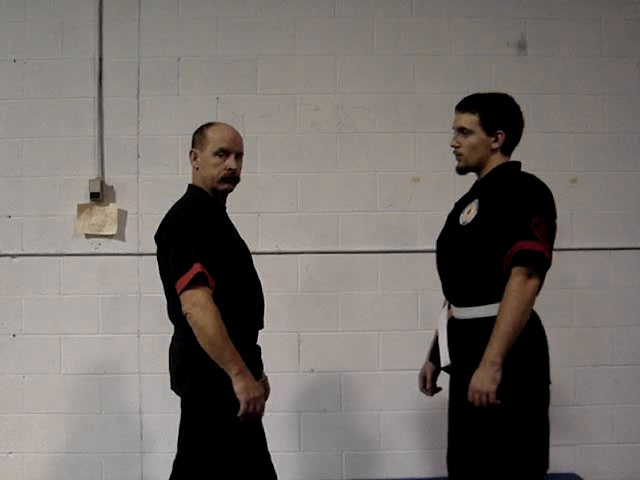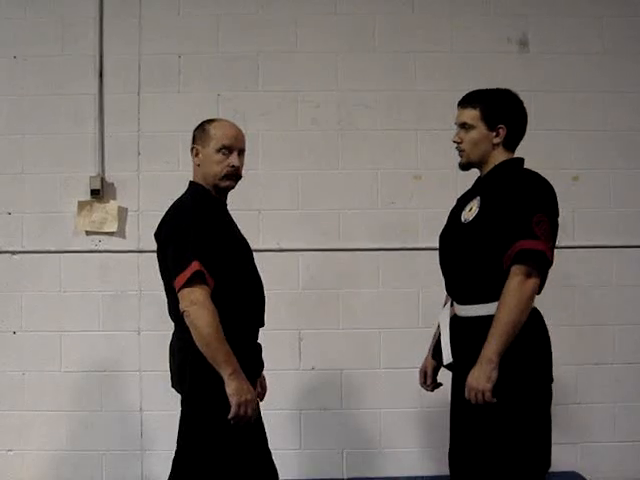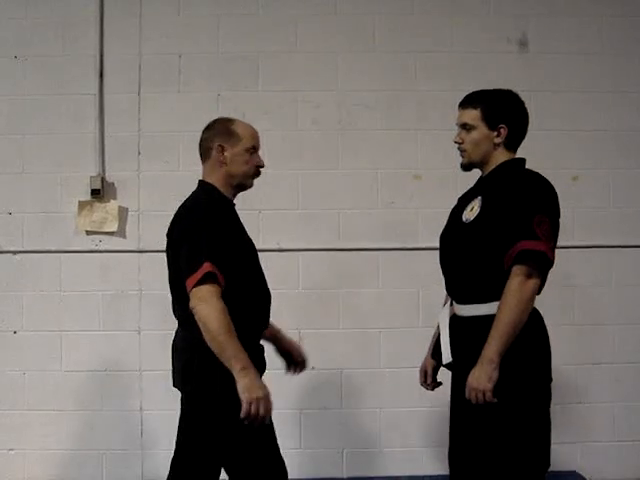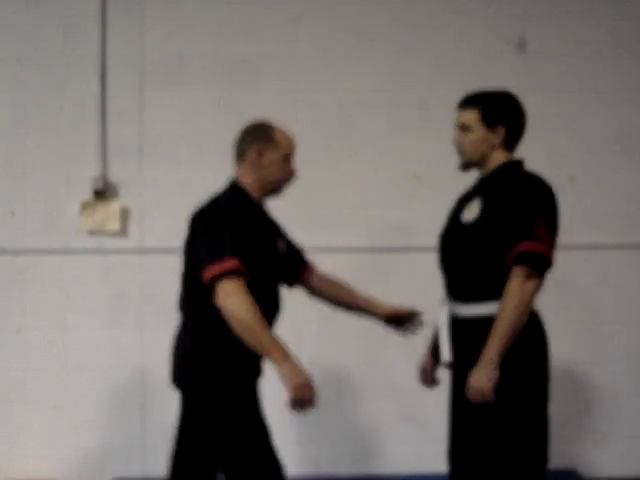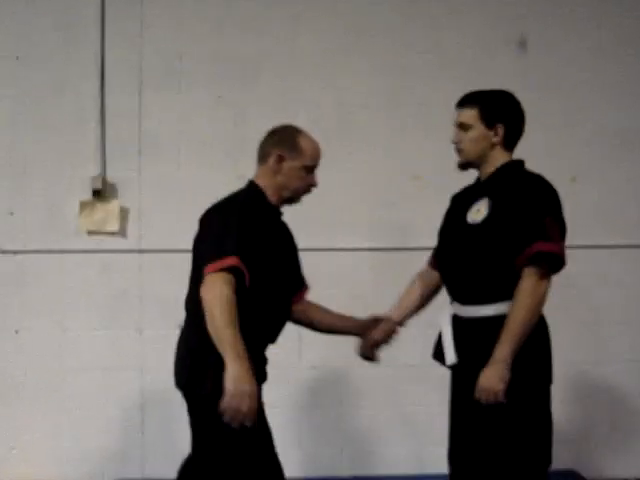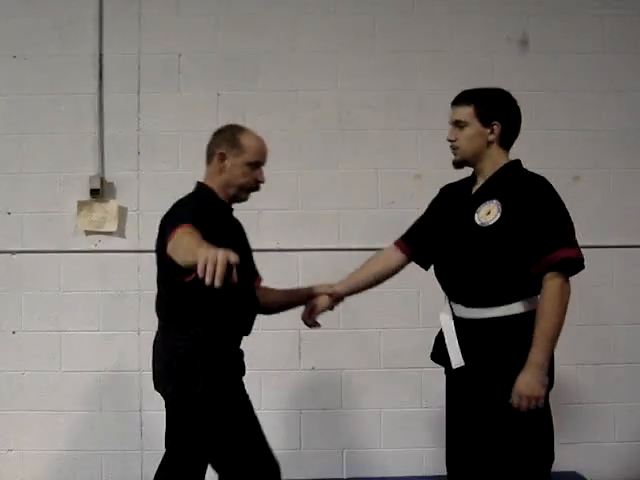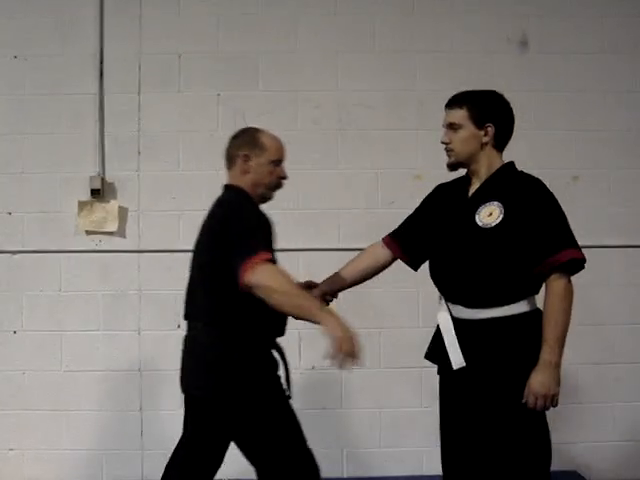
dt=0.4s
person 1, frame 1
left shoulder: (523, 192)
right shoulder: (472, 199)
left elbow: (525, 280)
left wrist: (492, 363)
right wrist: (437, 354)
left hip: (504, 354)
right hip: (470, 350)
person 1, frame 2
left shoulder: (525, 189)
right shoulder: (476, 194)
left elbow: (524, 278)
left wrist: (488, 361)
right wrist: (437, 350)
left hip: (507, 352)
right hip: (472, 347)
person 1, frame 3
left shoulder: (527, 189)
right shoulder: (476, 194)
left elbow: (525, 278)
left wrist: (489, 361)
right wrist: (437, 348)
left hip: (506, 352)
right hip: (472, 346)
person 1, frame 4
left shoulder: (525, 191)
right shoulder: (473, 195)
left elbow: (524, 279)
left wrist: (490, 361)
right wrist: (436, 346)
left hip: (505, 351)
right hip: (471, 346)
person 1, frame 5
left shoulder: (529, 192)
right shoulder: (465, 198)
left elbow: (535, 278)
right elbow: (435, 271)
left wrist: (501, 361)
right wrist: (390, 324)
left hip: (509, 350)
right hip: (469, 346)
person 1, frame 6
left shoulder: (530, 193)
right shoulder: (452, 197)
left elbow: (556, 281)
right elbow: (400, 252)
left wrist: (536, 366)
right wrist: (335, 293)
left hip: (511, 347)
right hip: (464, 349)
person 1, frame 7
left shoulder: (526, 195)
right shoulder: (444, 197)
left elbow: (559, 280)
right elbow: (388, 248)
left wrist: (548, 365)
right wrist: (324, 289)
left hip: (510, 348)
right hip: (458, 349)
person 2, frame 1
left shoulder: (212, 216)
right shoulder: (188, 219)
right elbow: (197, 305)
left wrist: (248, 368)
right wrist: (240, 374)
left hip: (214, 369)
right hip: (213, 370)
person 2, frame 2
left shoulder: (214, 214)
right shoulder: (188, 217)
right elbow: (194, 304)
left wrist: (247, 366)
right wrist: (233, 375)
left hip: (216, 368)
right hip: (214, 370)
person 2, frame 3
left shoulder: (218, 213)
right shoulder: (201, 216)
right elbow: (205, 302)
left wrist: (278, 340)
right wrist: (245, 372)
left hip: (211, 365)
right hip: (215, 369)
person 2, frame 4
left shoulder: (259, 221)
right shoulder: (222, 215)
left elbow: (311, 278)
right elbow: (230, 296)
left wrist: (379, 310)
right wrist: (285, 364)
left hip: (210, 361)
right hip: (215, 364)
person 2, frame 5
left shoulder: (278, 232)
right shoulder: (233, 215)
left elbow: (295, 305)
right elbow: (216, 291)
left wrist: (360, 327)
right wrist: (239, 367)
left hip: (222, 365)
right hip: (213, 366)
person 2, frame 6
left shoulder: (227, 222)
right shoulder: (192, 212)
left elbow: (250, 296)
right elbow: (181, 242)
left wrist: (307, 295)
right wrist: (207, 251)
left hip: (194, 361)
right hip: (197, 362)
person 2, frame 7
left shoulder: (228, 212)
right shoulder: (241, 215)
right elbow: (260, 276)
left wrist: (302, 292)
right wrist: (328, 319)
left hip: (209, 358)
right hip: (236, 363)
